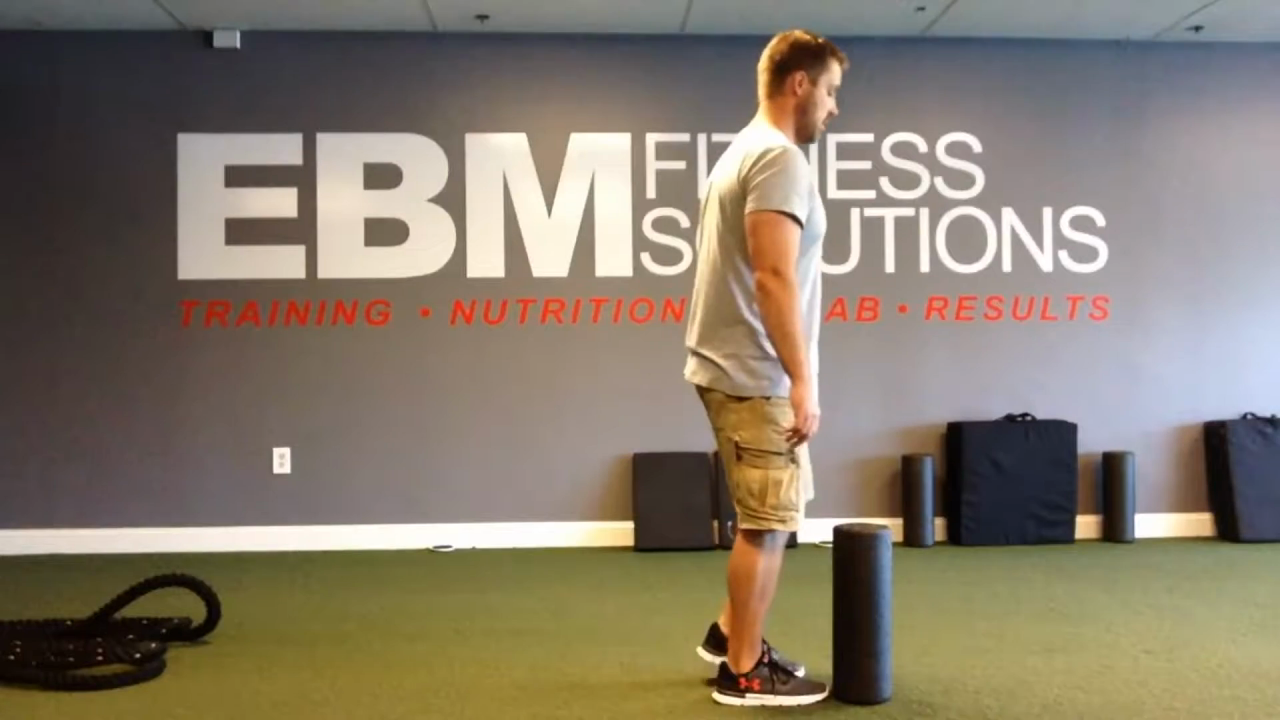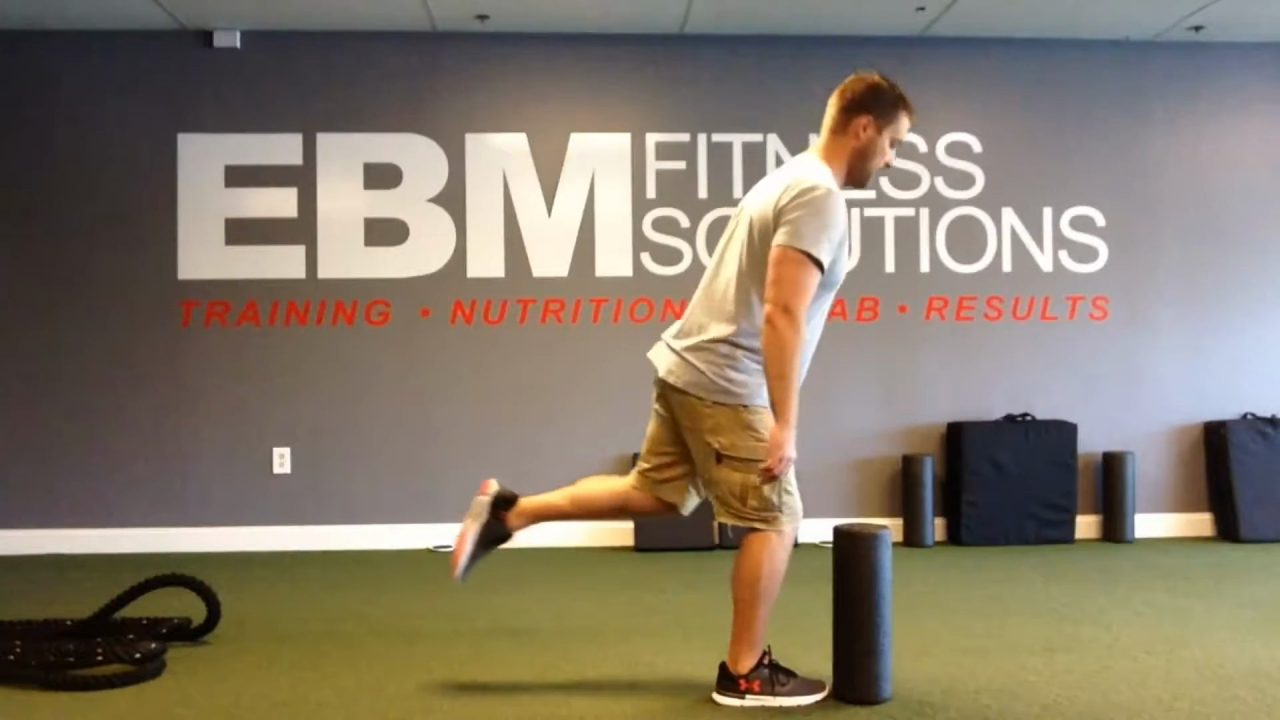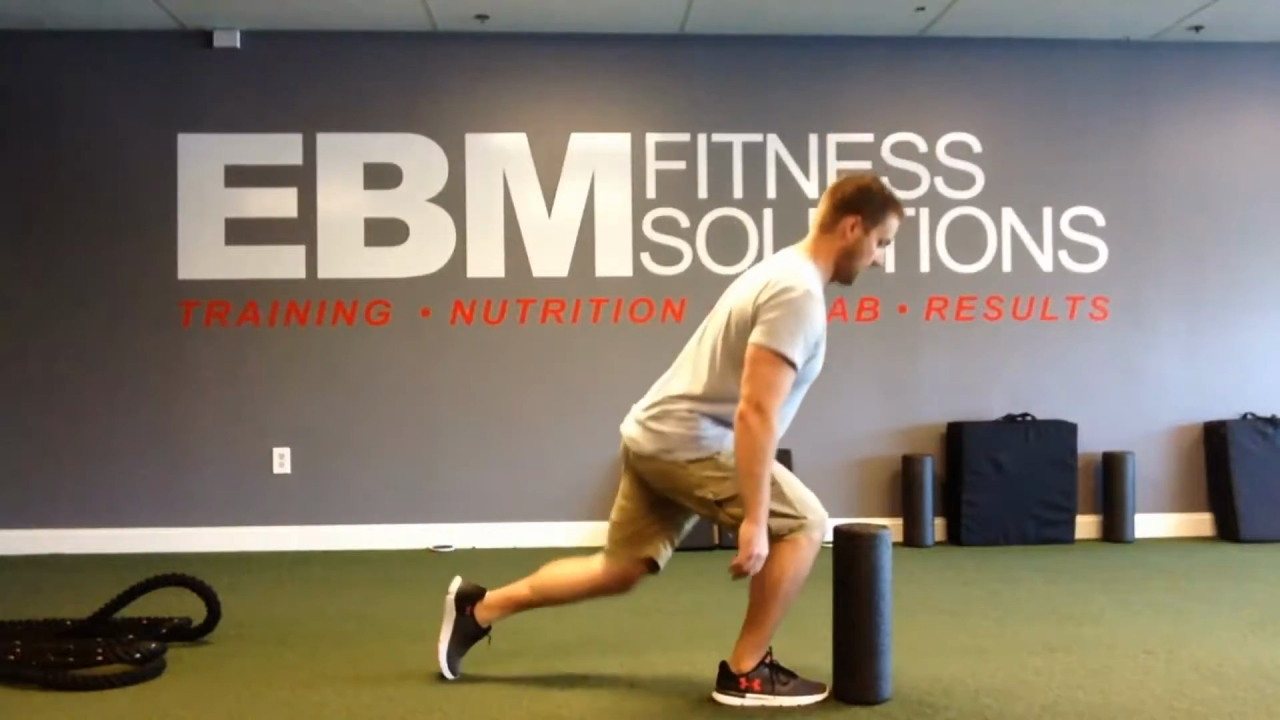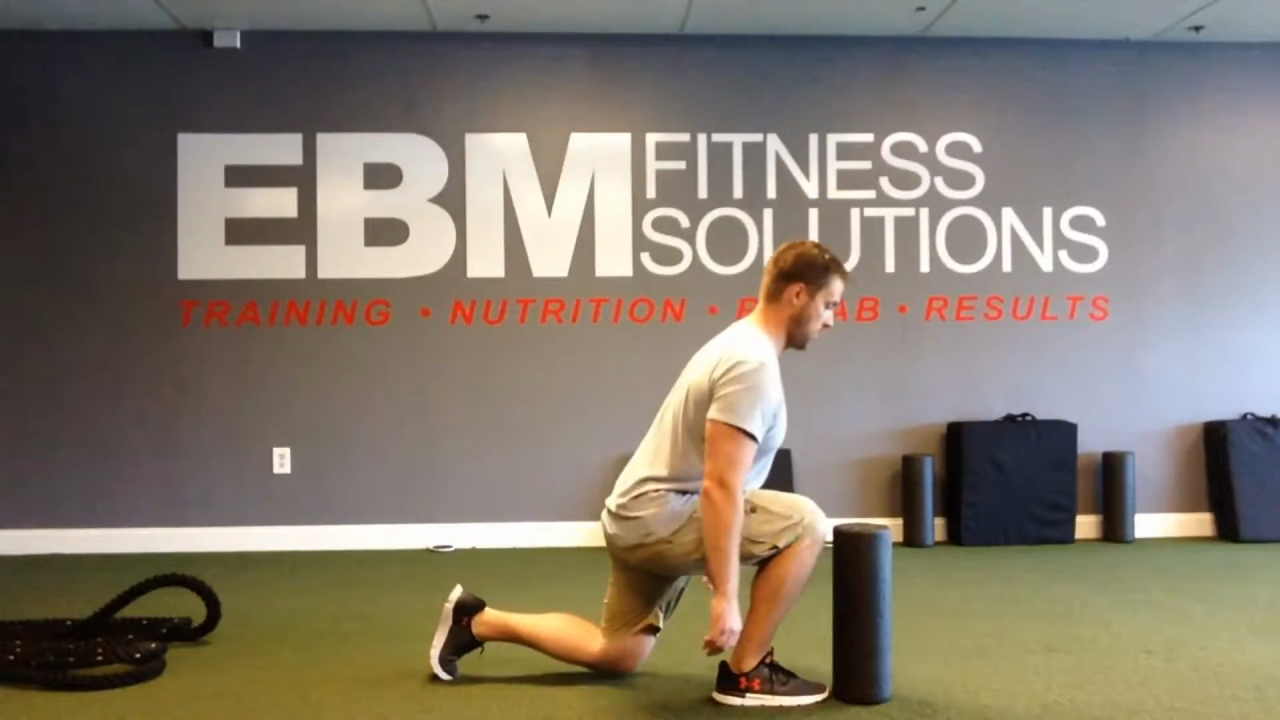
dt=0.7s
person 1, frame 1
left shoulder: (744, 152)
right shoulder: (778, 157)
right elbow: (773, 278)
right wrist: (802, 382)
left hip: (736, 366)
right hip: (753, 374)
left knee: (772, 507)
right knee: (770, 518)
left ankle: (733, 632)
right ankle: (743, 671)
person 1, frame 2
left shoulder: (791, 178)
right shoulder: (820, 197)
right elbow: (781, 315)
left wrist: (775, 415)
right wrist: (784, 424)
left hip: (690, 366)
right hip: (722, 380)
left knee: (653, 493)
right knee: (774, 519)
left ankle: (509, 512)
right ankle: (746, 673)
person 1, frame 3
left shoulder: (783, 271)
right shoulder: (798, 292)
right elbow: (755, 413)
right wrist: (754, 522)
left hip: (655, 435)
right hip: (685, 440)
left knee: (619, 569)
right knee: (803, 524)
left ankle: (476, 609)
right ankle: (746, 672)
person 1, frame 4
left shoulder: (739, 344)
right shoulder: (751, 364)
right elbow: (722, 489)
right wrist: (726, 597)
left hip: (641, 519)
right hip: (660, 519)
left knee: (617, 655)
right knee: (805, 527)
left ankle: (475, 620)
right ankle: (746, 672)
